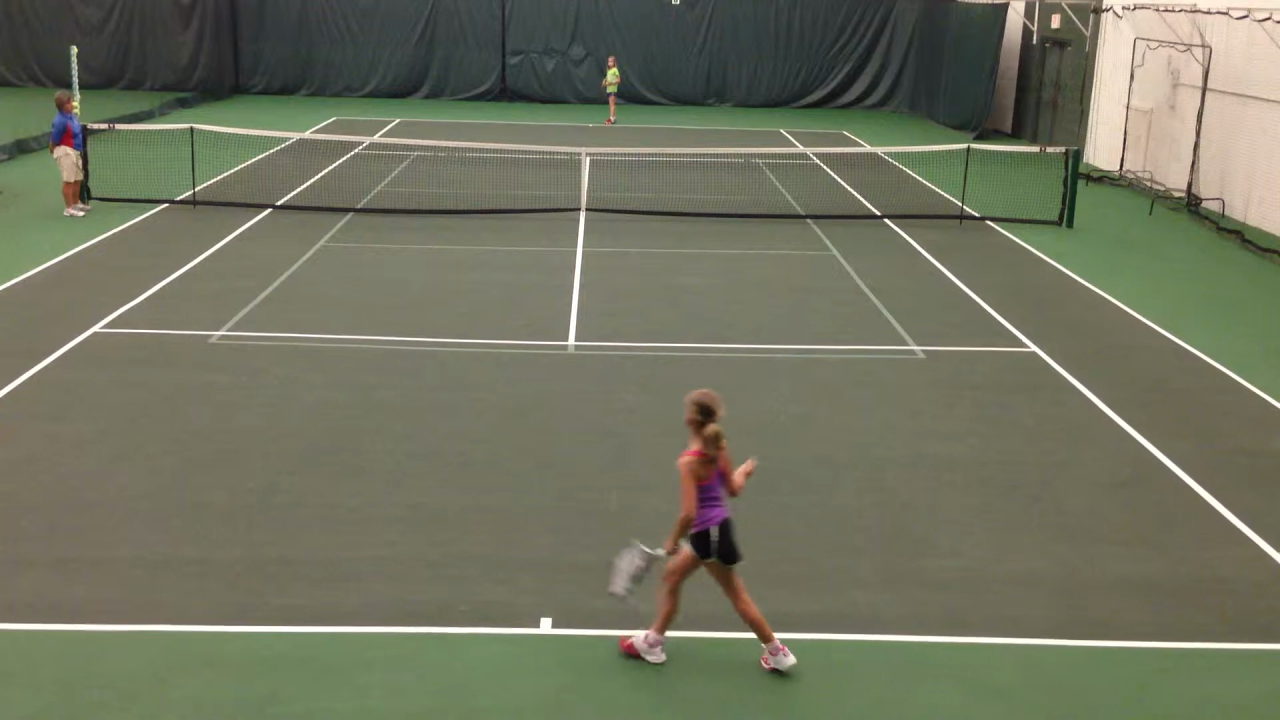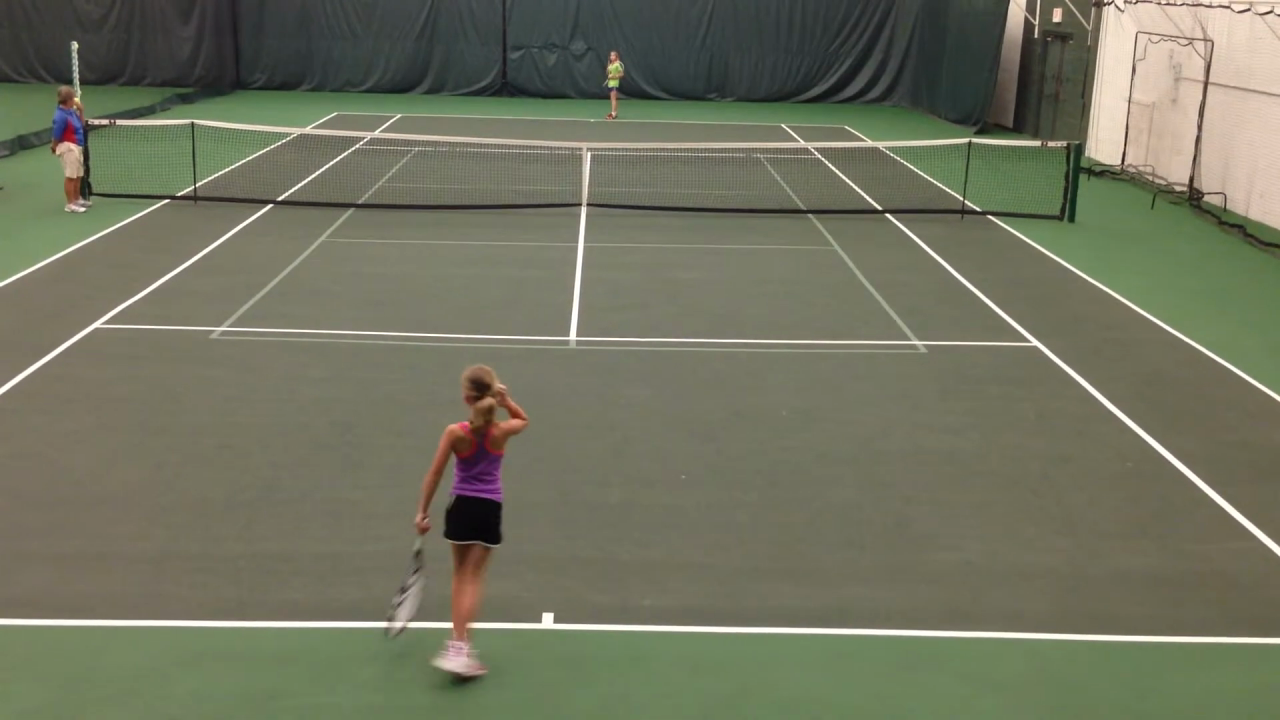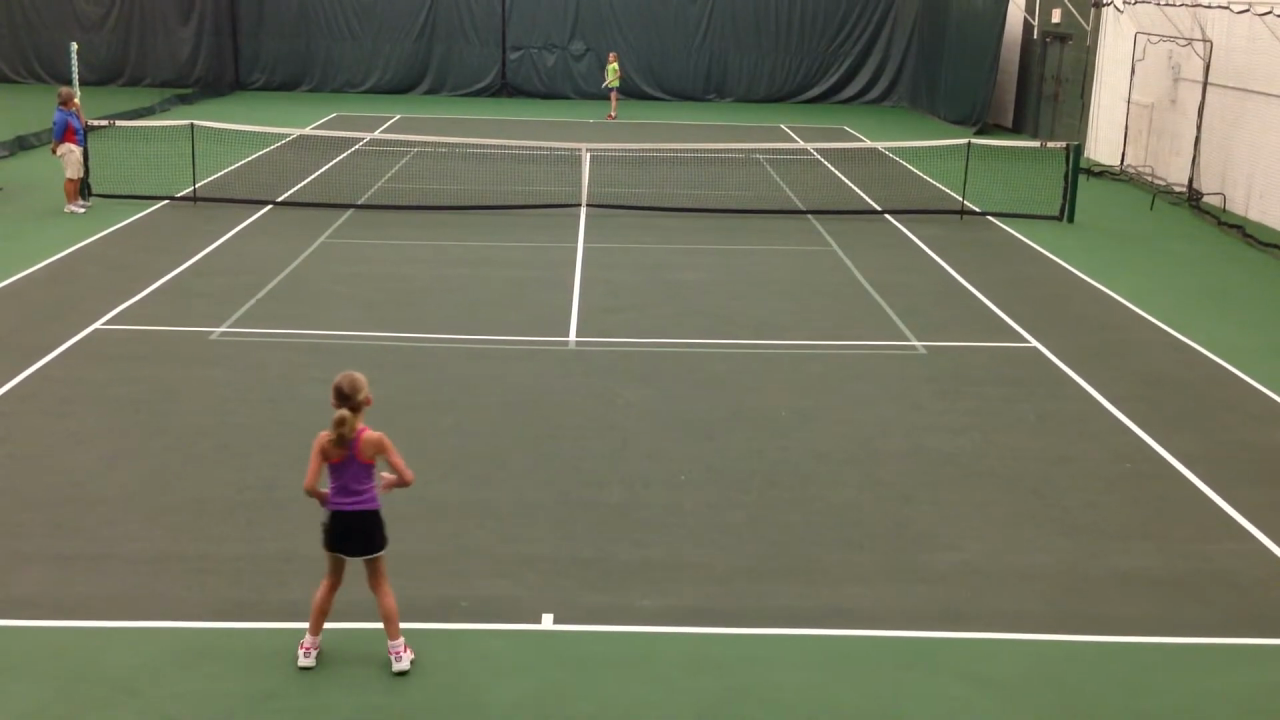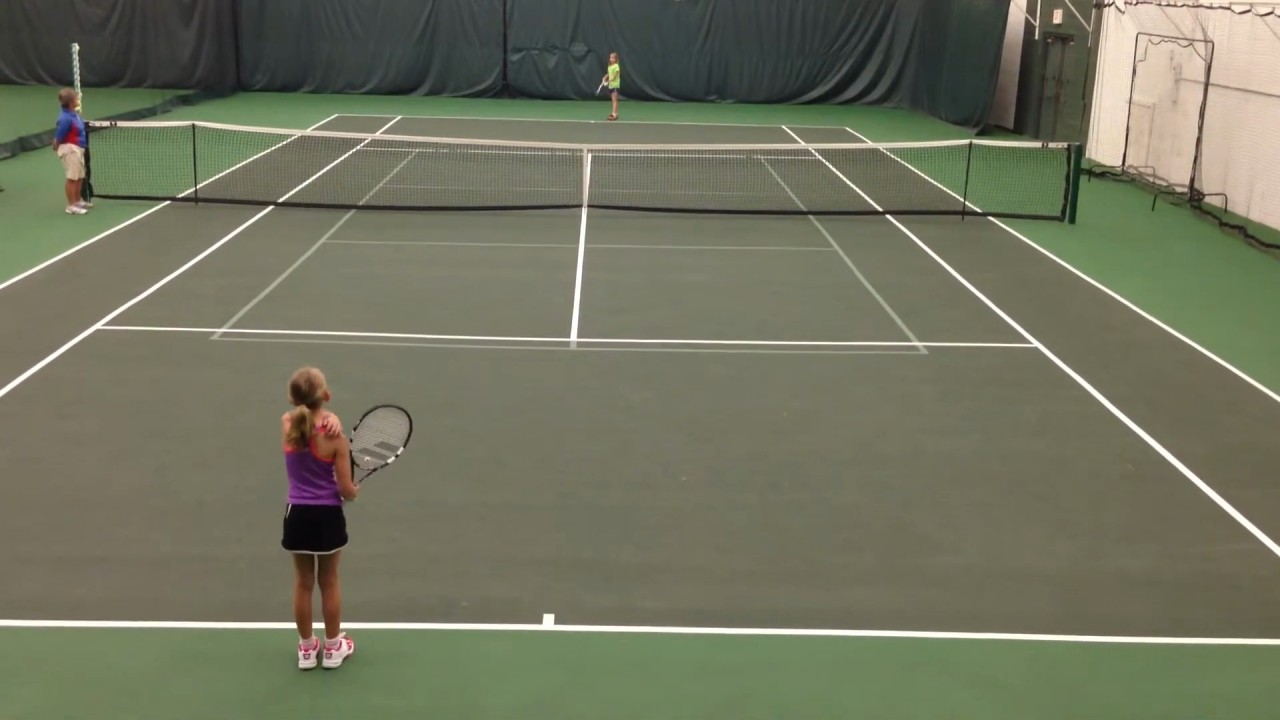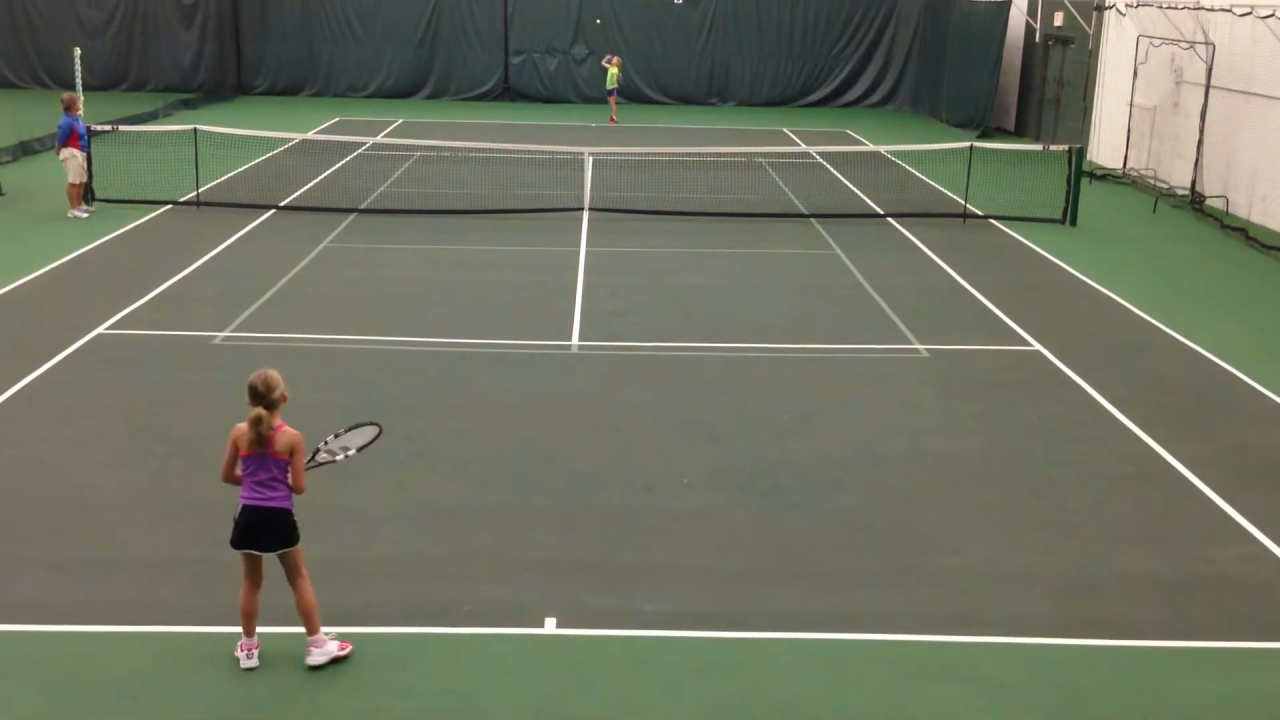
dt=1s
person 1, frame 1
left shoulder: (688, 462)
right shoulder: (720, 450)
left elbow: (688, 513)
right elbow: (733, 490)
left wrist: (673, 541)
right wrist: (742, 472)
left hip: (709, 534)
right hip: (713, 530)
left knee: (737, 595)
right knee: (671, 578)
left ankle: (776, 652)
right ankle: (652, 642)
person 1, frame 2
left shoulder: (455, 432)
right shoulder: (502, 431)
left elbow: (433, 476)
right elbow: (523, 420)
left wrist: (422, 513)
right wrist: (506, 400)
left hip: (461, 506)
right hip: (489, 509)
left knee: (460, 577)
right knee: (470, 580)
left ankle: (459, 646)
right ankle: (458, 650)
person 1, frame 3
left shoulder: (324, 440)
right shoulder: (376, 439)
left elbow: (309, 487)
right elbow: (406, 478)
left wrist: (324, 497)
right wrist: (388, 482)
left hip: (338, 519)
right hip: (368, 519)
left knee: (331, 580)
right knee: (379, 584)
left ankle: (310, 646)
right ankle: (397, 650)
person 1, frame 4
left shoulder: (286, 425)
right shoulder: (336, 440)
left elbow: (319, 419)
right elbow: (345, 491)
left wrist: (329, 420)
right wrist: (354, 490)
left hip: (297, 516)
right hip: (327, 516)
left knee: (303, 583)
right knee: (329, 582)
left ankle: (306, 648)
right ankle: (333, 647)
person 1, frame 5
left shoulder: (239, 433)
right shoulder: (293, 438)
left elbow: (227, 476)
right elbow: (299, 487)
left hip: (248, 516)
right hip: (279, 517)
left knee: (251, 583)
right knee: (299, 579)
left ankle: (248, 648)
right ankle: (317, 645)
